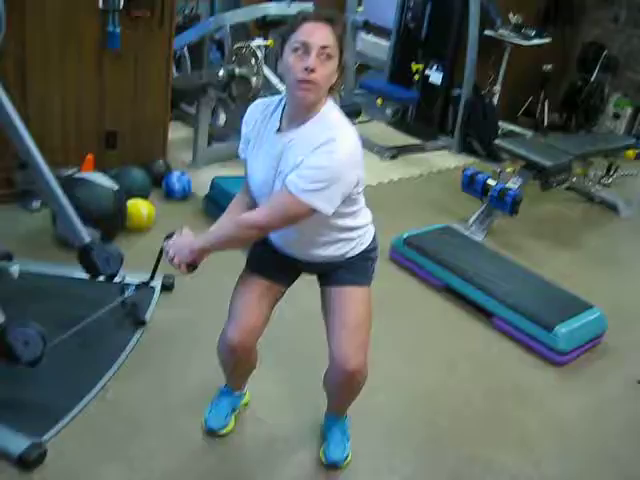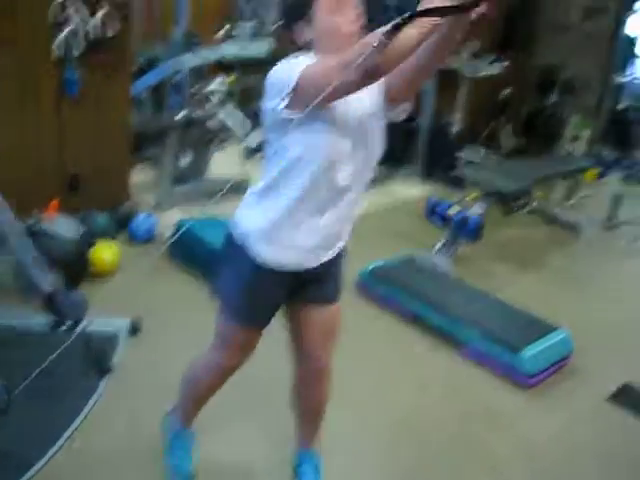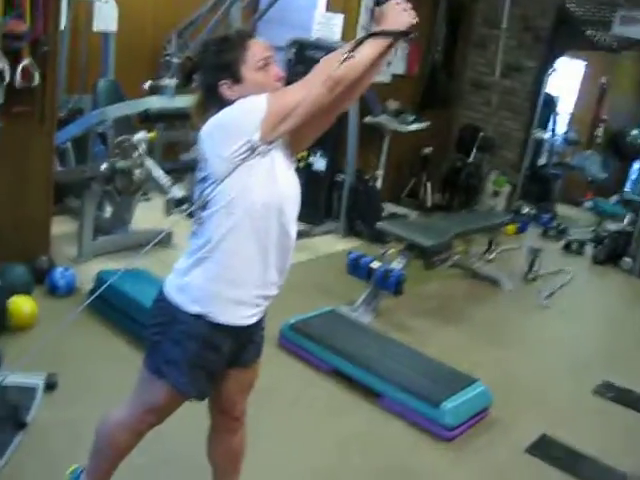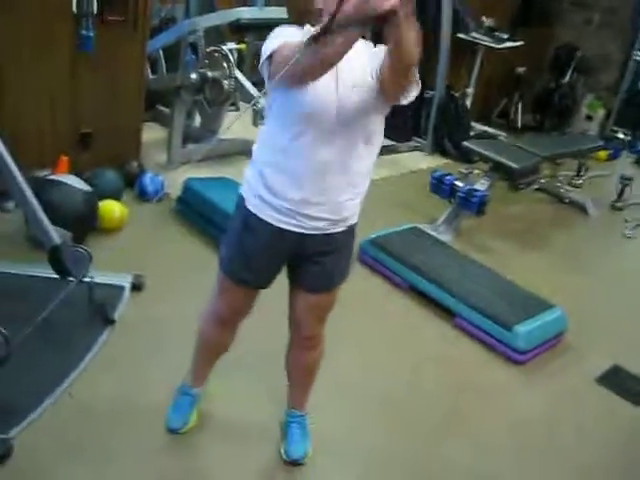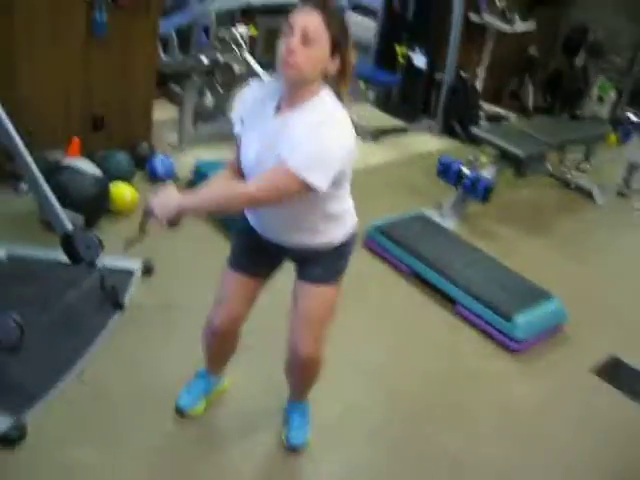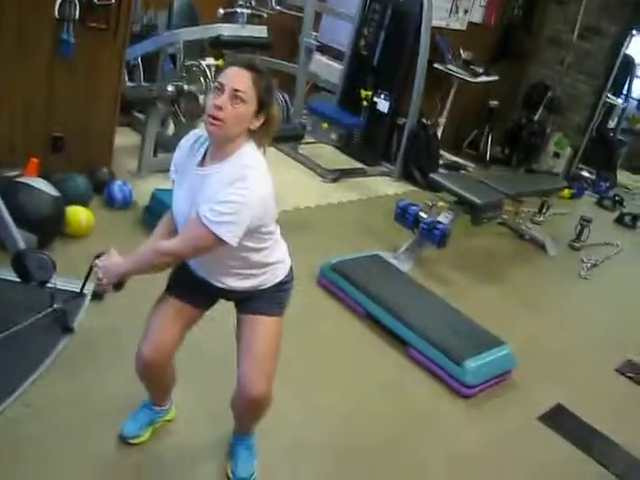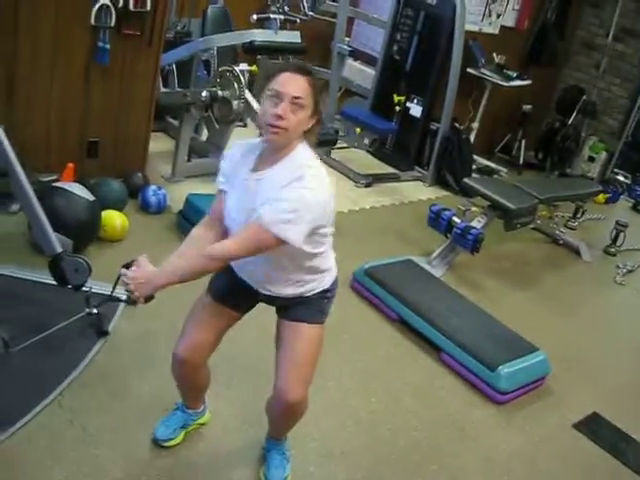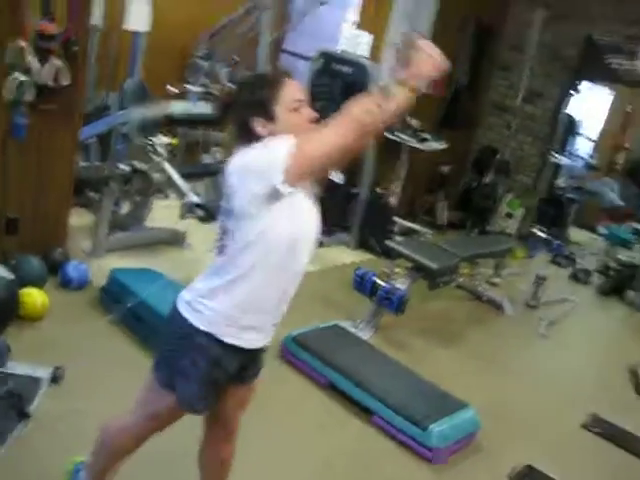
dt=0.7s
person 1, frame 1
left shoulder: (338, 146)
right shoulder: (259, 113)
left elbow: (263, 220)
right elbow: (250, 196)
left wrist: (198, 246)
right wrist: (201, 241)
left hip: (344, 252)
right hip: (281, 242)
left knee: (350, 365)
right knee: (236, 340)
left ankle: (336, 418)
right ankle: (234, 390)
person 1, frame 2
left shoulder: (375, 88)
right shoulder: (289, 76)
left elbow: (417, 70)
right elbow: (363, 67)
left hip: (321, 255)
right hip: (263, 250)
left knee: (315, 366)
right knee: (225, 359)
right ankle: (179, 425)
person 1, frame 3
left shoulder: (272, 139)
right shoulder: (228, 127)
left elbow: (337, 97)
right elbow: (327, 82)
left wrist: (385, 39)
left hip: (245, 315)
right hip: (198, 312)
left knee: (231, 415)
right knee: (145, 414)
person 1, frame 4
left shoulder: (380, 63)
right shoulder: (288, 42)
left elbow: (404, 62)
right elbow: (301, 68)
left hip: (331, 230)
right hip: (265, 215)
left knee: (308, 332)
right knee: (225, 313)
left ankle: (296, 416)
right ankle: (192, 387)
person 1, frame 5
left shoulder: (330, 131)
right shoulder: (257, 94)
left elbow: (255, 194)
right elbow: (238, 170)
left wrist: (181, 203)
right wrist: (187, 198)
left hip: (323, 244)
right hip: (263, 229)
left knee: (305, 351)
right knee: (222, 323)
left ankle: (298, 403)
right ankle: (212, 375)
person 1, frame 6
left shoulder: (247, 186)
right shoulder: (193, 143)
left elbow: (177, 249)
right elbow: (175, 217)
left wrist: (123, 267)
right wrist: (128, 261)
left hip: (260, 282)
right hip: (202, 267)
left knee: (254, 390)
right knee: (149, 356)
left ankle: (243, 436)
right ankle: (160, 406)
person 1, frame 7
left shoulder: (309, 187)
right shoulder: (240, 153)
left elbow: (232, 248)
right elbow: (213, 225)
left wrist: (156, 279)
right wrist: (157, 270)
left hip: (305, 289)
right hip: (245, 273)
left knee: (291, 397)
right knee: (187, 354)
left ankle: (275, 443)
right ankle: (193, 410)
person 1, frame 8
left shoulder: (298, 165)
right shoulder: (256, 164)
left elbow: (357, 130)
right elbow: (352, 124)
left wrist: (409, 81)
right wrist: (410, 79)
left hip: (248, 338)
right hip: (208, 331)
left knee: (224, 431)
right knee: (147, 421)
